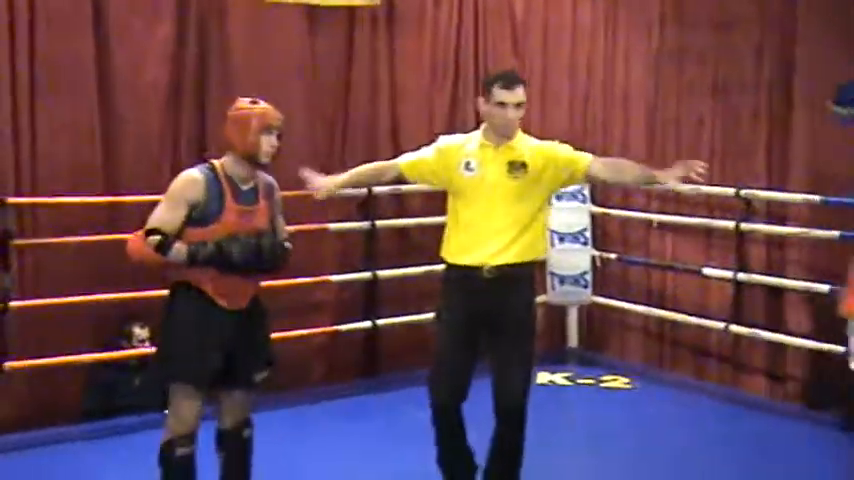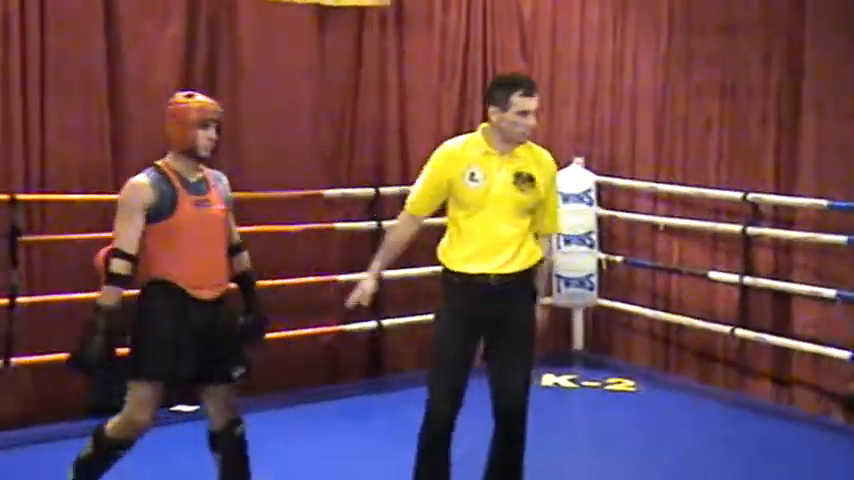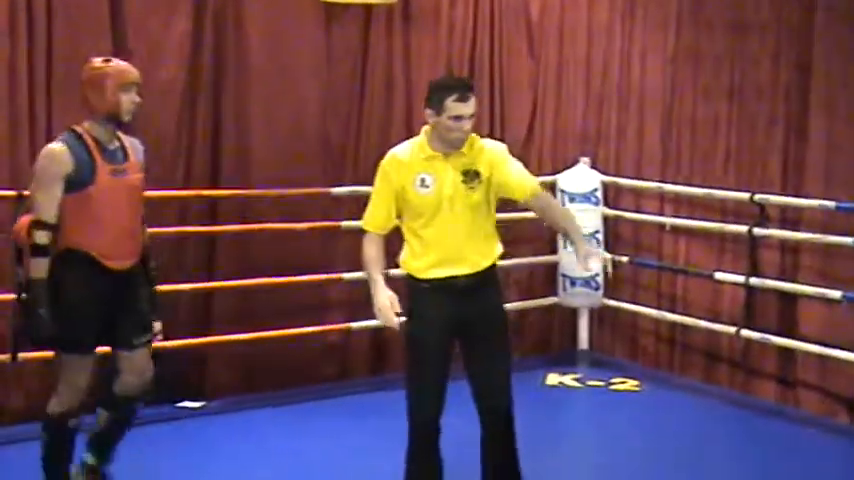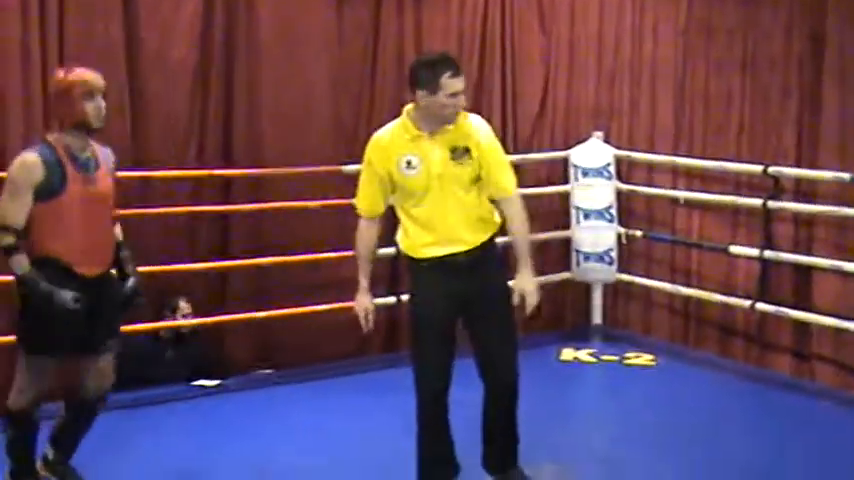
dt=0.5s
person 1, frame 1
left shoulder: (544, 155)
right shoulder: (451, 150)
left elbow: (602, 167)
right elbow: (391, 169)
left wrist: (658, 175)
right wrist: (334, 183)
left hip: (513, 285)
right hip: (461, 282)
left knee: (511, 398)
right knee: (444, 391)
person 1, frame 2
left shoulder: (542, 164)
right shoulder: (453, 154)
left elbow: (545, 234)
right elbow: (411, 217)
left wrist: (538, 298)
right wrist: (374, 273)
left hip: (513, 293)
right hip: (461, 288)
left knee: (512, 405)
right knee: (443, 403)
person 1, frame 3
left shoulder: (491, 154)
right shoulder: (398, 162)
left elbow: (534, 195)
right elbow: (375, 232)
left wrist: (575, 234)
right wrist: (379, 286)
left hip: (482, 289)
right hip: (428, 294)
left knee: (497, 400)
right knee: (425, 407)
person 1, frame 4
left shoulder: (476, 130)
right shoulder: (384, 145)
left elbow: (509, 198)
right elbow: (370, 219)
left wrist: (526, 268)
right wrist: (363, 286)
left hip: (483, 262)
right hip: (429, 272)
left knee: (502, 372)
right knee: (432, 384)
person 2, frame 1
left shoulder: (268, 187)
right shoulder: (195, 182)
left elbow: (282, 243)
right elbow: (146, 243)
left wrist: (272, 254)
right wrist: (213, 253)
left hip: (244, 312)
right hip: (195, 310)
left knee: (237, 417)
right knee: (184, 422)
person 2, frame 2
left shoulder: (218, 183)
right shoulder: (145, 187)
left elbow: (234, 247)
right elbow: (119, 260)
left wrist: (252, 301)
right wrist: (102, 327)
left hip: (213, 311)
right hip: (164, 310)
left knee: (226, 415)
right knee: (137, 417)
person 2, frame 3
left shoulder: (133, 150)
right shoulder: (61, 154)
right elbow: (42, 231)
left wrist: (146, 274)
right wrist: (38, 298)
left hip: (125, 278)
right hip: (79, 277)
left knee: (138, 378)
right knee: (74, 386)
person 2, frame 4
left shoulder: (104, 157)
right shoulder: (33, 163)
left wrist: (126, 268)
right wrist: (37, 289)
left hip: (96, 282)
right hip: (53, 282)
left knee: (99, 382)
